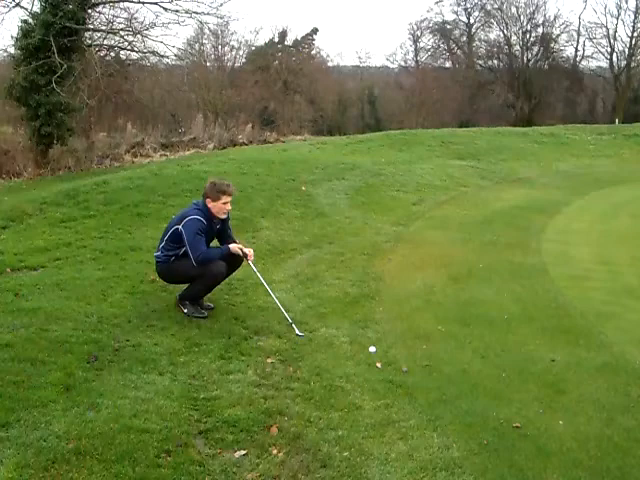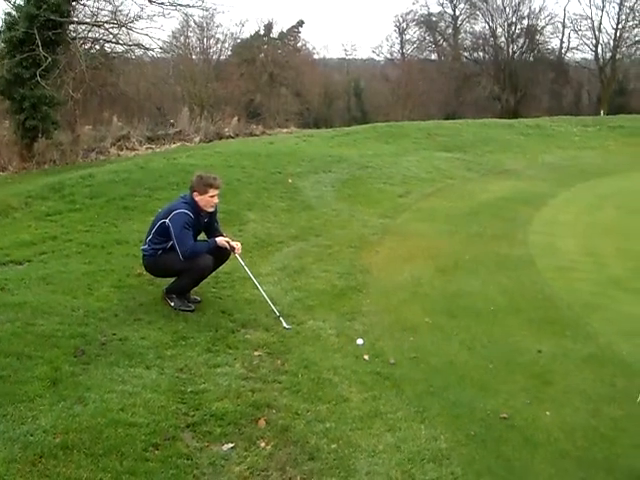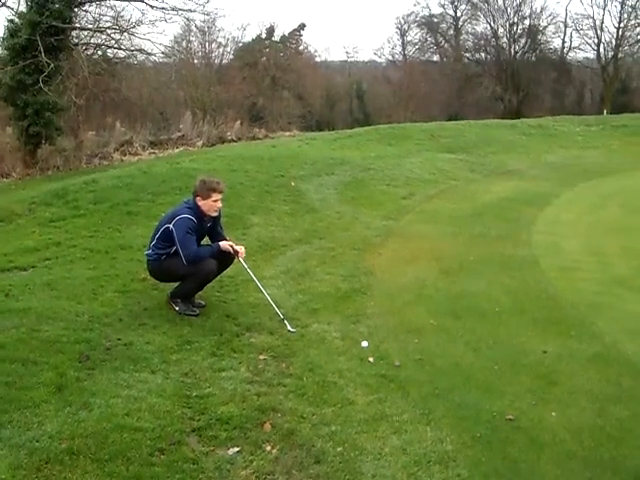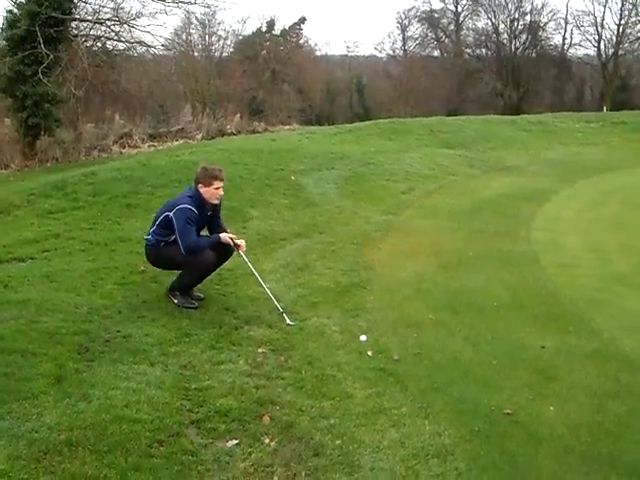
dt=0.7s
person 1, frame 1
left shoulder: (220, 213)
right shoulder: (193, 221)
left elbow: (227, 239)
right elbow: (199, 258)
left wrist: (242, 250)
right wrist: (228, 249)
left hip: (191, 256)
right hip: (169, 265)
left knee: (235, 258)
right knee: (216, 268)
left ankle: (195, 296)
right ankle: (185, 299)
person 1, frame 2
left shoulder: (208, 206)
right shoulder: (180, 214)
left elbow: (214, 233)
right elbow: (186, 252)
left wrist: (228, 243)
right wrist: (215, 242)
left hip: (179, 249)
right hip: (155, 258)
left knee: (222, 251)
right knee: (203, 262)
left ankle: (183, 289)
right ankle: (172, 292)
person 1, frame 3
left shoulder: (211, 211)
right shoulder: (184, 219)
left elbow: (218, 237)
right elbow: (190, 256)
left wrist: (232, 247)
right wrist: (218, 247)
left hip: (183, 254)
right hip: (160, 263)
left knee: (227, 256)
right knee: (207, 266)
left ankle: (187, 293)
right ankle: (177, 297)
person 1, frame 4
left shoulder: (212, 200)
right shoulder: (185, 208)
left elbow: (216, 227)
right elbow: (188, 247)
left wrist: (233, 240)
right wrist: (218, 238)
left hip: (182, 244)
right hip: (158, 249)
left knee: (226, 248)
right knee: (205, 257)
left ankle: (186, 287)
right ankle: (177, 290)
